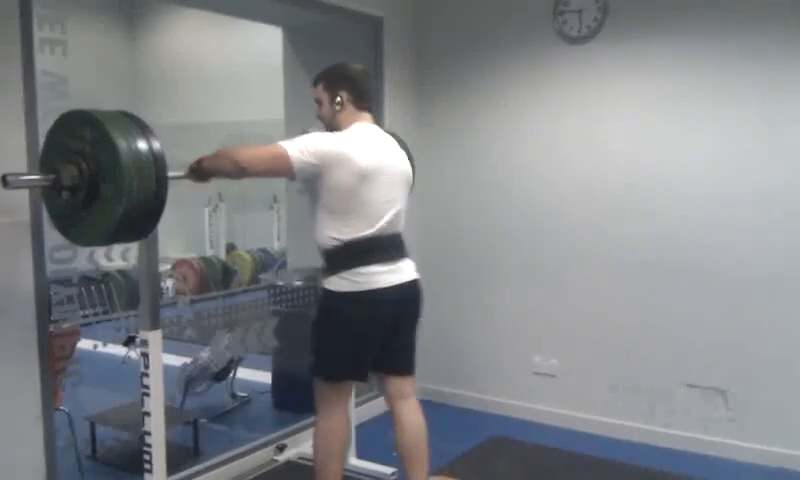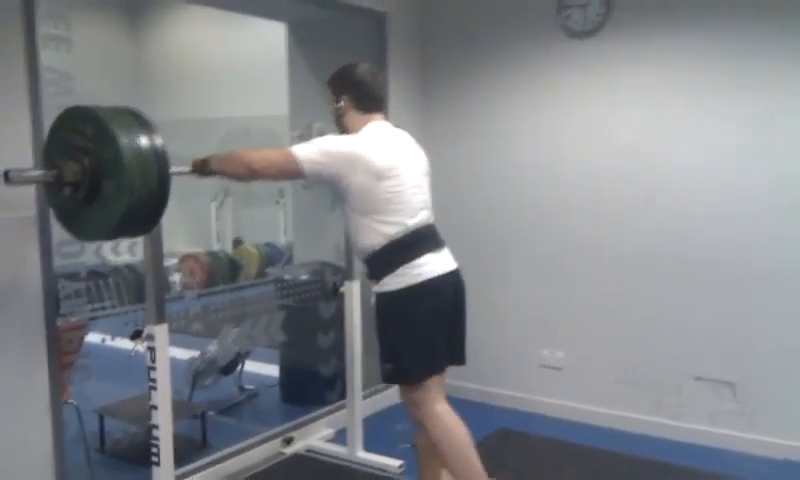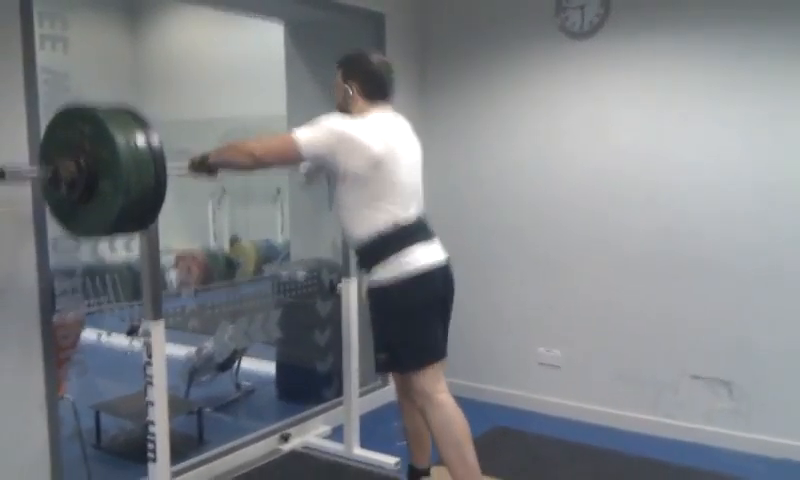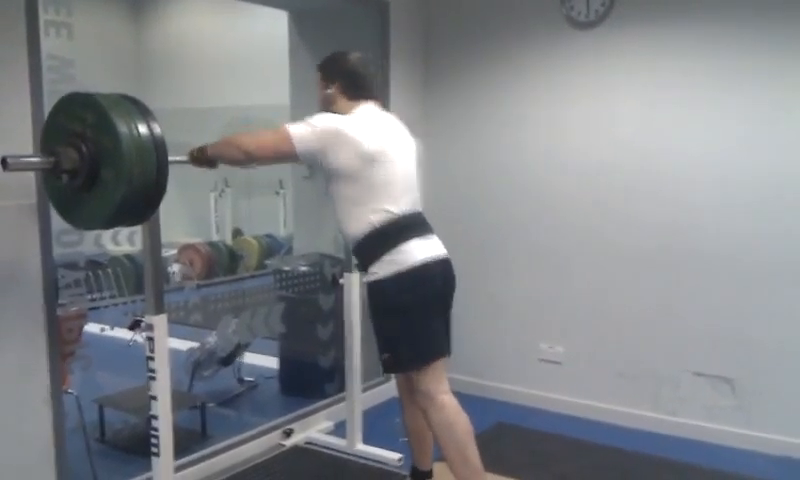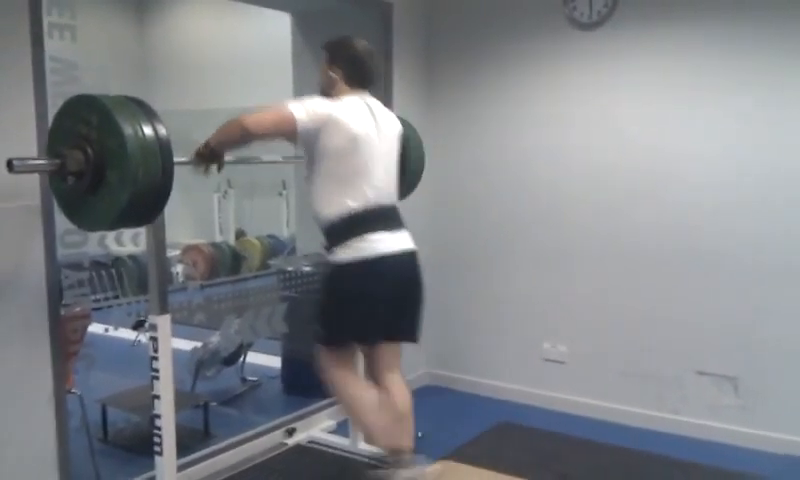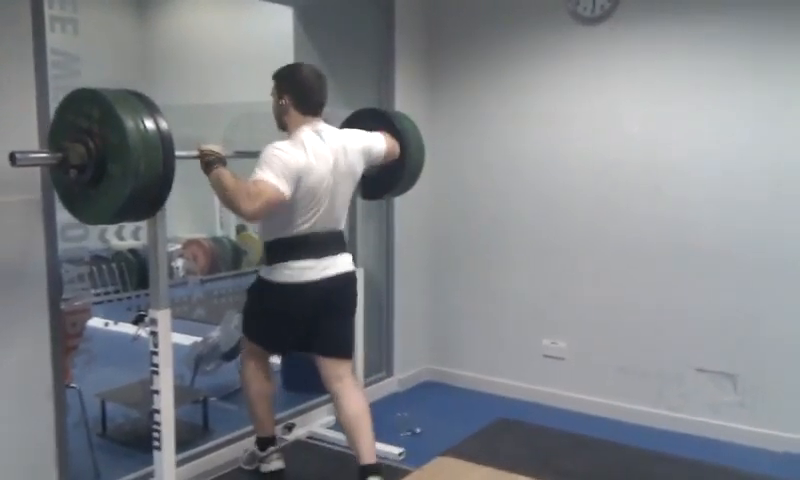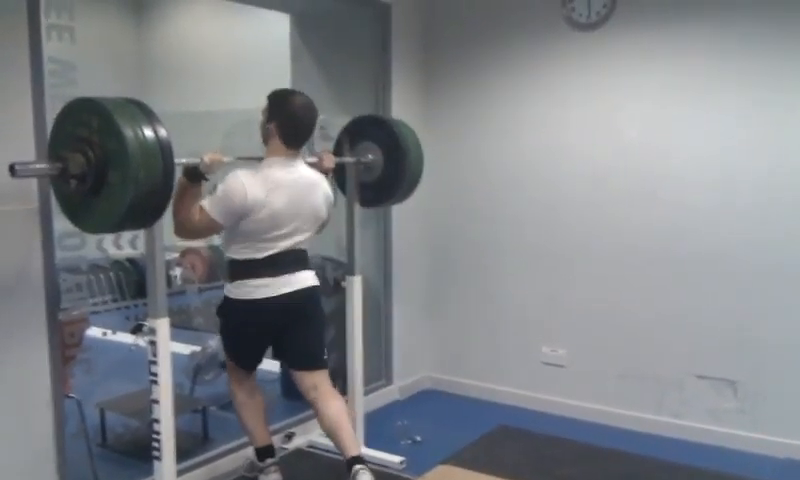
dt=0.7s
person 1, frame 1
left shoulder: (329, 148)
right shoulder: (396, 150)
left elbow: (245, 161)
left wrist: (202, 165)
left hip: (355, 291)
right hip: (403, 284)
left knee: (332, 401)
right knee: (402, 395)
person 1, frame 2
left shoulder: (346, 150)
right shoulder: (403, 141)
left elbow: (255, 164)
left wrist: (209, 163)
left hip: (408, 289)
right hip: (441, 276)
left knee: (428, 402)
right knee: (423, 396)
person 1, frame 3
left shoulder: (343, 132)
right shoulder: (397, 129)
left elbow: (257, 153)
left wrist: (208, 160)
right wrist: (321, 162)
left hip: (401, 280)
right hip: (427, 269)
left knee: (429, 390)
right knee: (411, 383)
person 1, frame 4
left shoulder: (334, 130)
right shoulder: (389, 124)
left elbow: (251, 148)
left wrist: (207, 152)
left hip: (402, 275)
right hip: (427, 265)
left knee: (432, 390)
right knee: (413, 381)
person 1, frame 5
left shoulder: (326, 113)
right shoulder: (387, 118)
left elbow: (250, 125)
left wrist: (209, 149)
left hip: (360, 261)
right hip: (401, 255)
left knee: (335, 363)
right knee: (387, 370)
person 1, frame 6
left shoulder: (286, 153)
right shoulder: (351, 142)
left elbow: (251, 205)
right elbow: (394, 148)
left wrist: (214, 166)
left hip: (288, 280)
right hip: (338, 275)
left knee: (254, 357)
right knee: (341, 379)
person 1, frame 7
left shoulder: (243, 185)
right shoulder: (320, 186)
left elbow: (187, 226)
left wrist: (193, 177)
left hip: (251, 299)
right hip: (302, 292)
left knee: (240, 376)
right knee: (318, 388)
